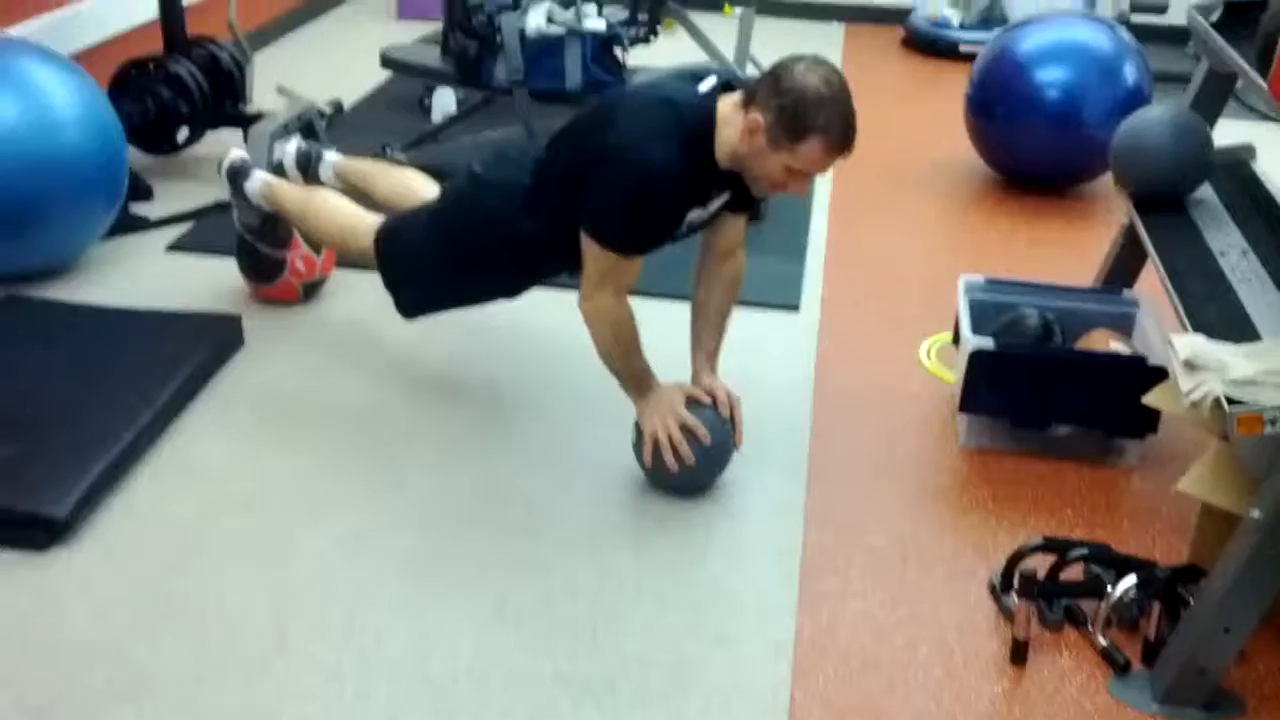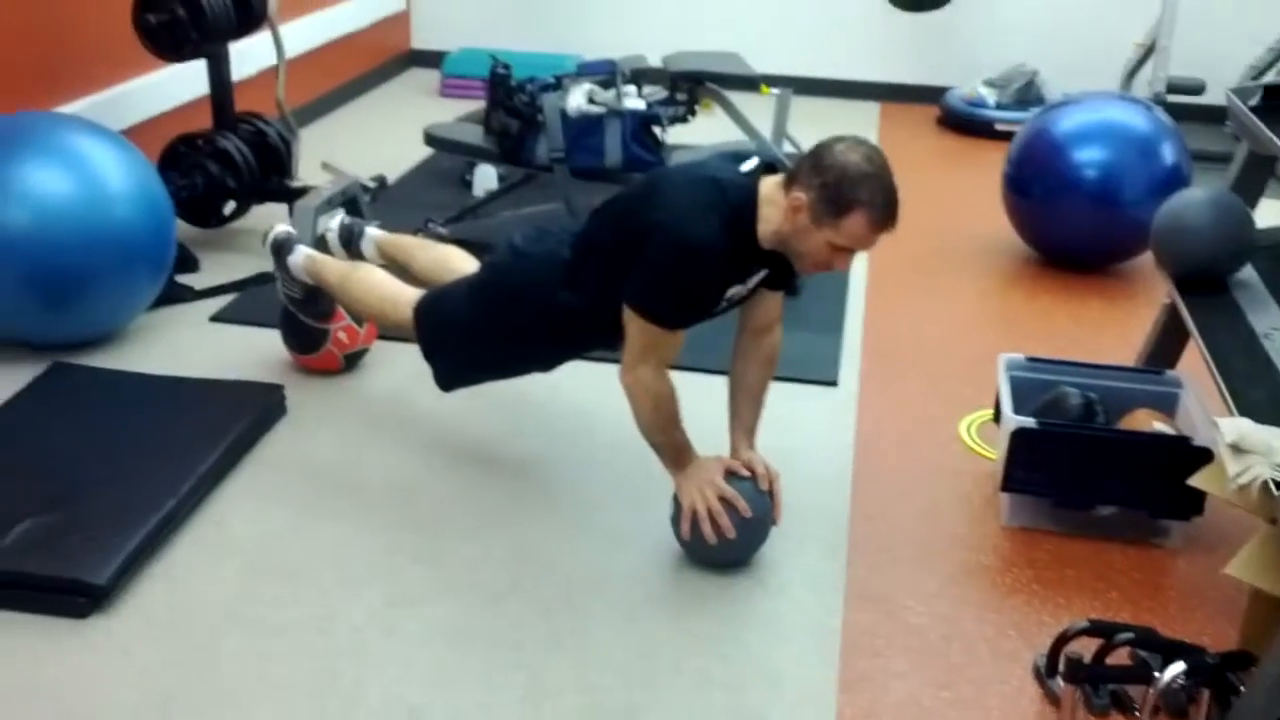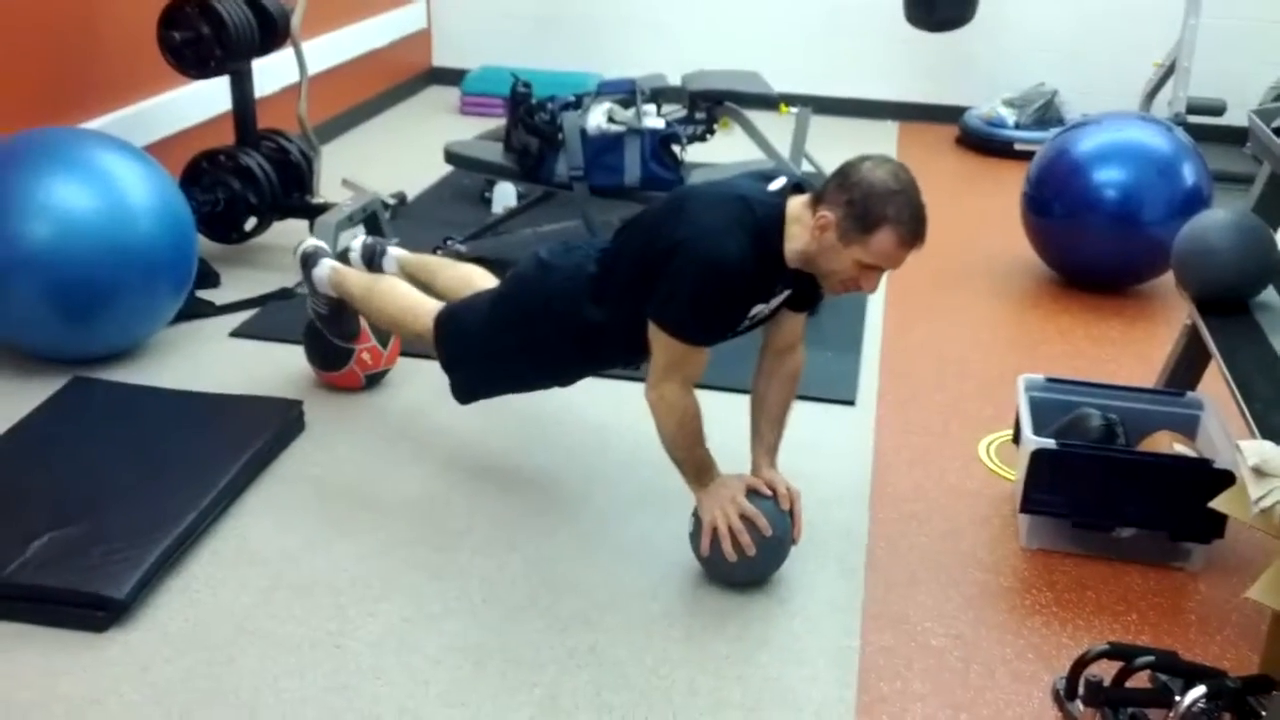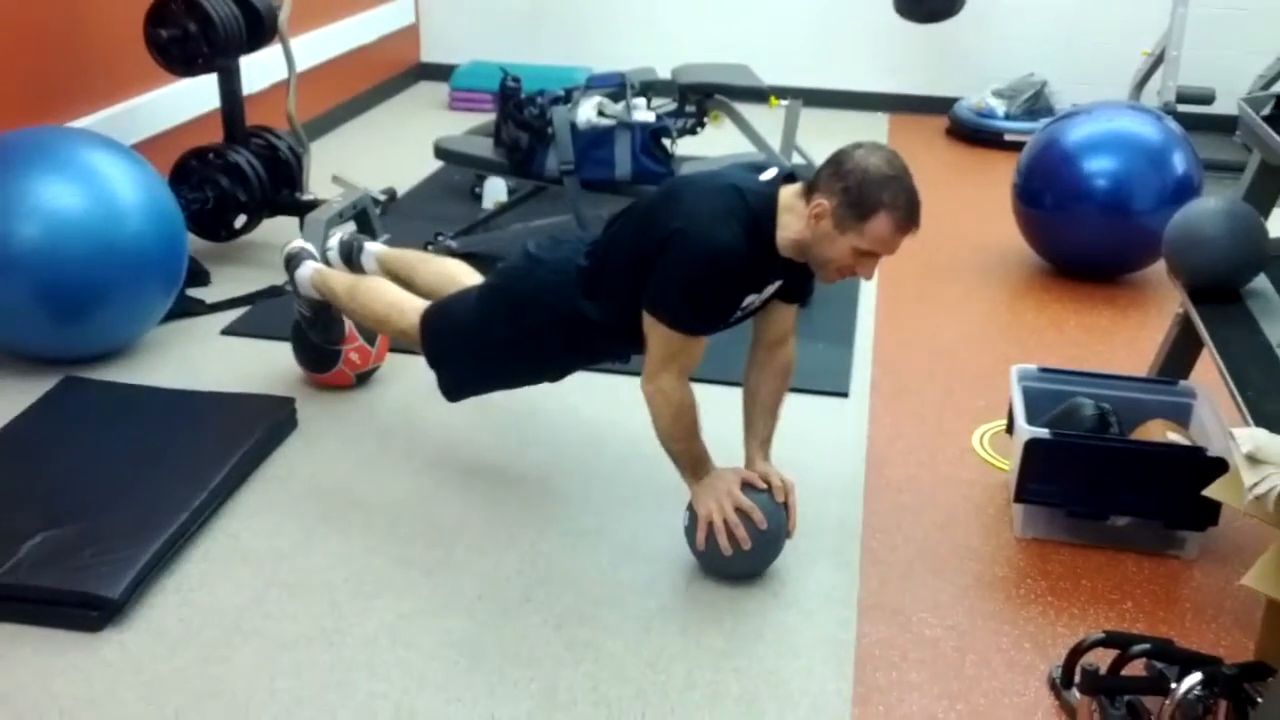
dt=0.7s
person 1, frame 1
left shoulder: (745, 130)
right shoulder: (649, 157)
left elbow: (724, 256)
right elbow: (601, 297)
left wrist: (706, 369)
right wrist: (647, 396)
left hip: (554, 203)
right hip: (502, 225)
left knee: (429, 205)
right knee: (380, 240)
left ankle: (320, 162)
right ankle: (259, 185)
person 1, frame 2
left shoulder: (783, 210)
right shoulder: (692, 235)
left elbow: (761, 332)
right elbow: (642, 369)
left wrist: (743, 443)
right wrist: (686, 469)
left hip: (591, 280)
right hip: (539, 296)
left knee: (466, 277)
right knee: (420, 313)
left ankle: (362, 237)
right ankle: (302, 259)
person 1, frame 3
left shoulder: (810, 232)
right shoulder: (718, 251)
left elbow: (783, 353)
right elbow: (668, 386)
left wrist: (765, 463)
right wrist: (707, 485)
left hip: (609, 295)
right hip: (561, 310)
left knee: (485, 296)
right knee: (441, 326)
left ankle: (383, 256)
right ankle: (329, 273)
person 1, frame 4
left shoulder: (800, 223)
right shoulder: (712, 241)
left elbow: (774, 347)
right elbow: (664, 379)
left wrist: (759, 457)
right wrist: (703, 480)
left hip: (600, 294)
right hip: (551, 307)
left knee: (471, 296)
right knee: (426, 325)
left ankle: (364, 254)
right ankle: (312, 274)
